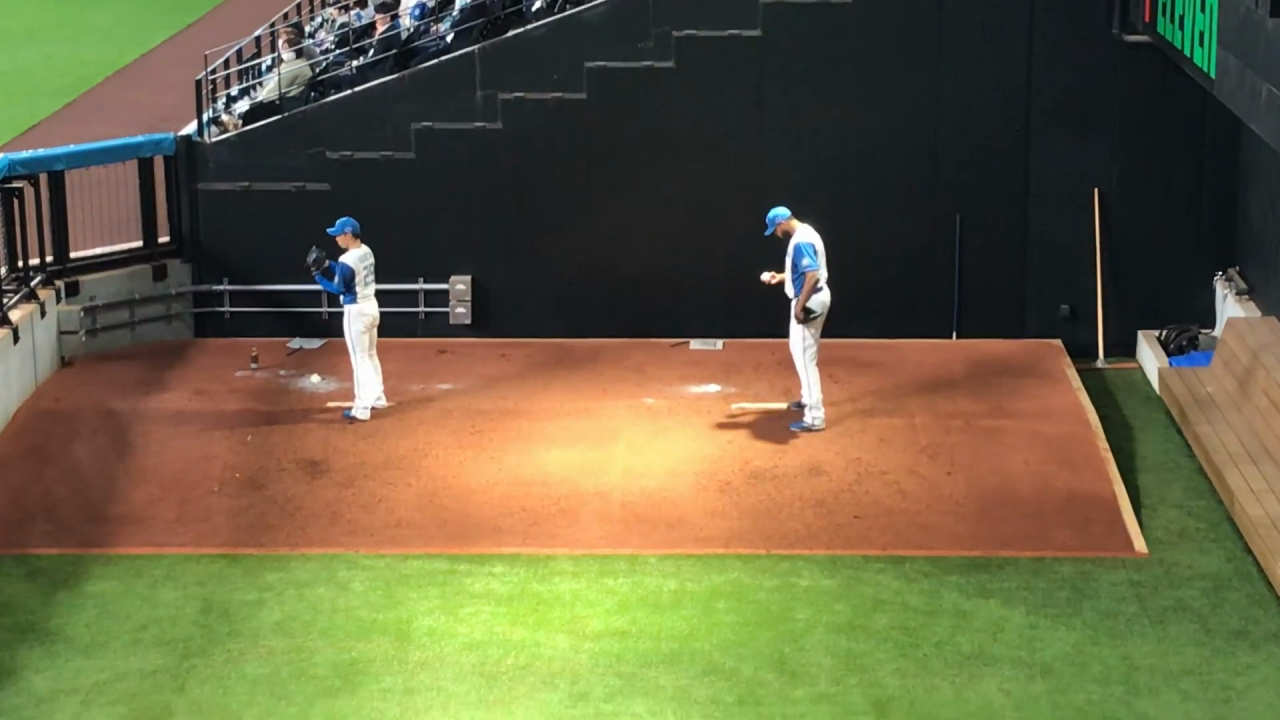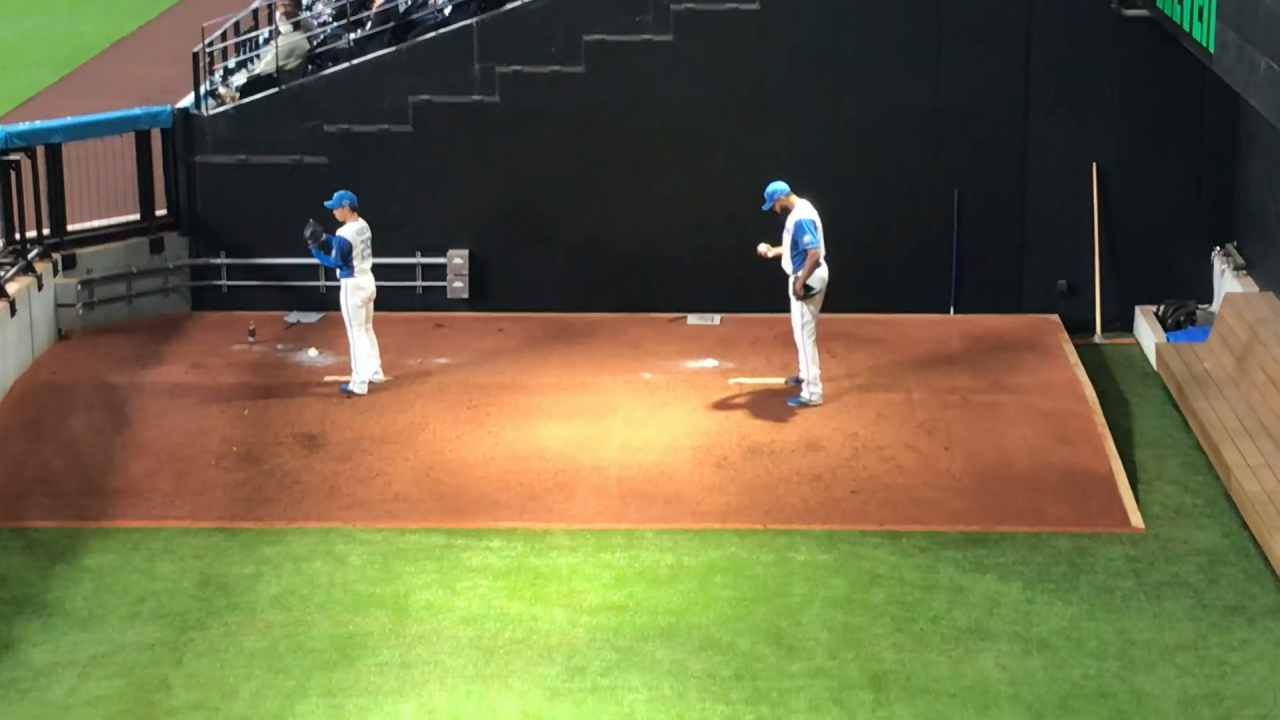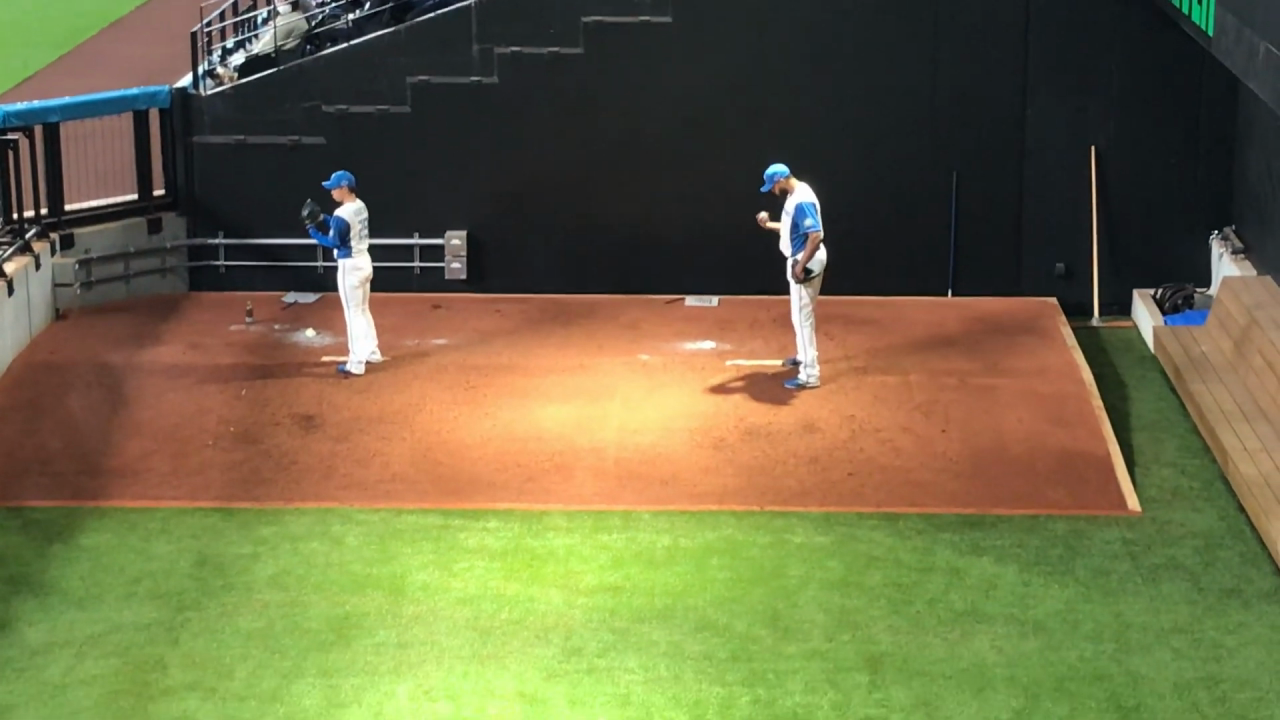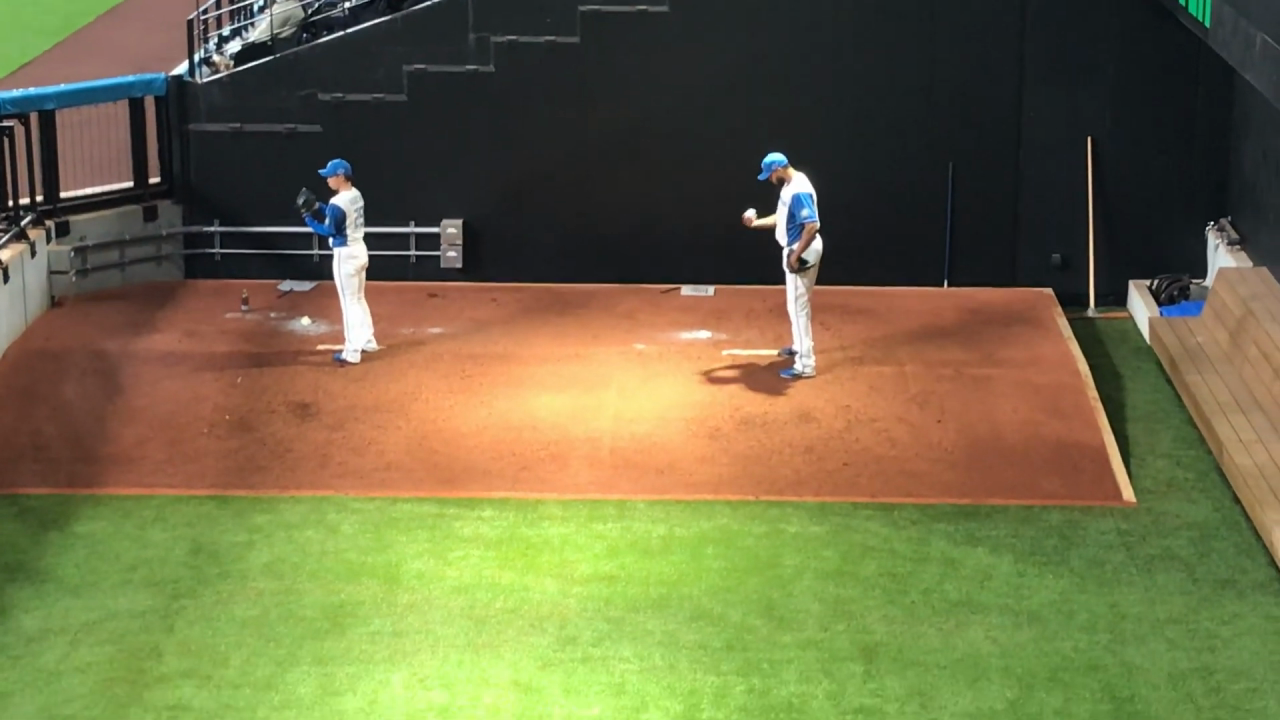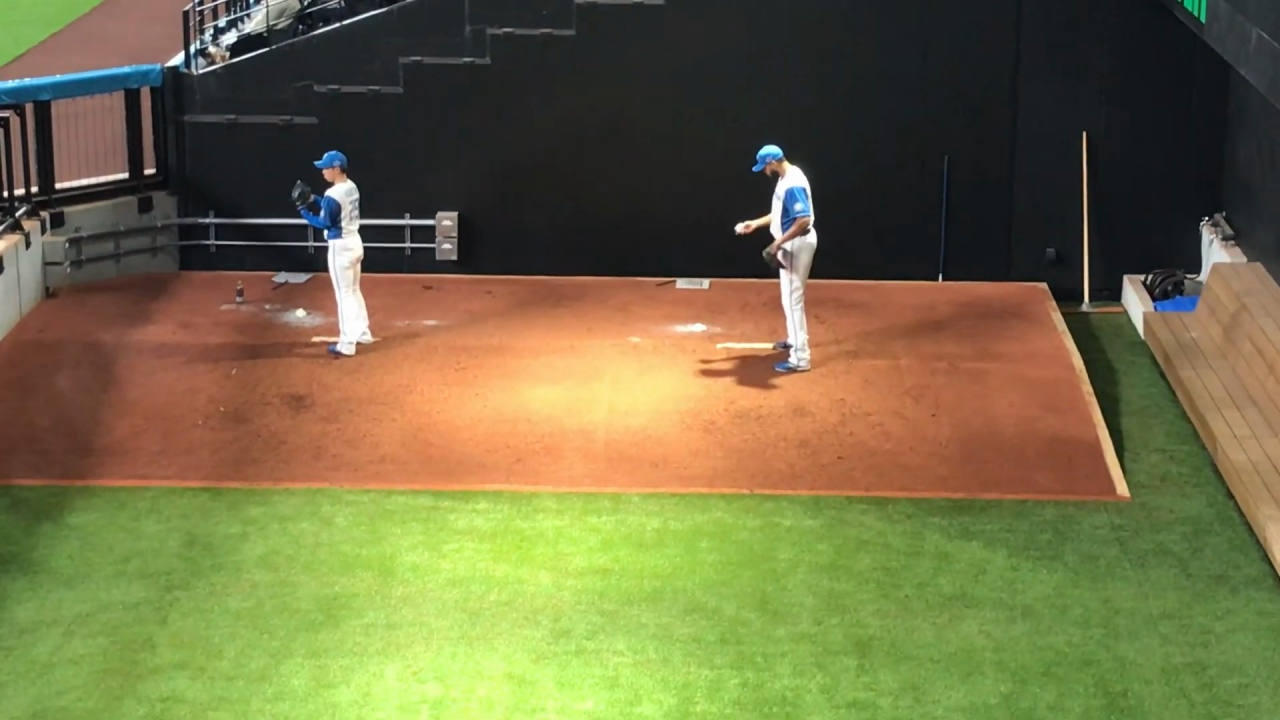
dt=0.2s
person 1, frame 1
left shoulder: (800, 241)
right shoulder: (803, 234)
left elbow: (813, 276)
left wrist: (800, 305)
right wrist: (780, 277)
left hip: (810, 301)
right hip: (809, 300)
left knee: (806, 357)
right knee: (798, 350)
right ankle: (808, 399)
person 1, frame 2
left shoulder: (801, 217)
right shoulder: (798, 211)
left elbow: (815, 252)
left wrist: (800, 282)
right wrist: (773, 251)
left hip: (808, 278)
right hip: (804, 277)
left knee: (804, 332)
right knee: (800, 329)
left ankle: (812, 392)
right ankle: (806, 374)
person 1, frame 3
left shoulder: (802, 201)
right shoulder: (793, 195)
left elbow: (816, 236)
left wrist: (800, 266)
right wrist: (768, 224)
left hip: (806, 261)
right hip: (799, 259)
left knee: (802, 315)
right knee: (799, 312)
left ankle: (810, 375)
right ankle: (803, 356)
person 1, frame 4
left shoulder: (799, 191)
right shoulder: (789, 185)
left elbow: (812, 226)
right elbow: (782, 217)
left wrist: (796, 255)
right wrist: (757, 222)
left hip: (802, 252)
right hip: (795, 250)
left knee: (798, 304)
right knee: (795, 302)
left ankle: (806, 365)
right ankle: (800, 346)
person 1, frame 5
left shoulder: (793, 185)
right shoulder: (787, 178)
left elbow: (802, 221)
left wrist: (778, 243)
right wrist: (755, 224)
left hip: (797, 245)
right hip: (791, 244)
left knee: (793, 298)
right knee: (788, 294)
left ankle: (800, 358)
right ankle: (794, 339)
person 2, frame 1
left shoulder: (346, 260)
right shoulder: (367, 251)
left elbow: (338, 289)
left wrist: (319, 277)
right wrist: (329, 265)
left hip: (356, 311)
right hip: (371, 306)
left knee: (359, 359)
right knee: (370, 355)
left ankle: (362, 409)
right ankle: (377, 398)
person 2, frame 2
left shoulder: (344, 233)
right shoulder: (363, 225)
left elbow: (335, 263)
left wrist: (315, 251)
right wrist: (327, 239)
left hip: (353, 285)
right hip: (367, 281)
left knee: (356, 334)
right knee: (366, 329)
left ankle: (359, 384)
right ankle: (374, 372)
person 2, frame 3
left shoulder: (342, 214)
right shoulder: (360, 206)
left elbow: (333, 243)
left wrist: (313, 231)
right wrist: (324, 219)
left hip: (350, 266)
right hip: (364, 261)
left knee: (353, 314)
right knee: (363, 310)
left ankle: (356, 364)
right ankle: (372, 352)
person 2, frame 4
left shoulder: (337, 202)
right shoulder: (356, 195)
left elbow: (329, 231)
left wrist: (309, 219)
right wrist: (319, 208)
left hip: (345, 254)
right hip: (359, 250)
left knee: (348, 302)
right knee: (358, 298)
left ankle: (352, 352)
right ankle: (367, 341)
person 2, frame 5
left shoulder: (333, 194)
right shoulder: (352, 187)
left elbow: (324, 223)
left wrist: (304, 211)
left hip: (340, 247)
right hip: (354, 242)
left knee: (344, 295)
right knee: (354, 290)
left ankle: (347, 344)
right ankle: (362, 333)
